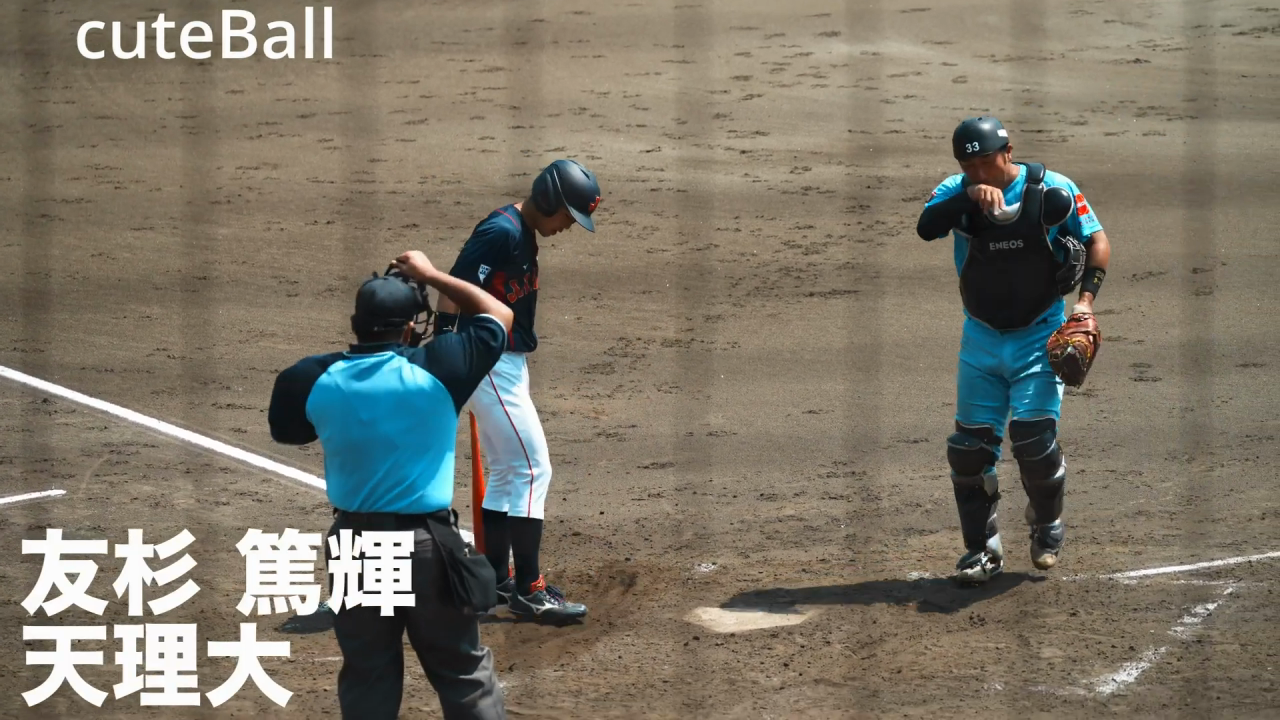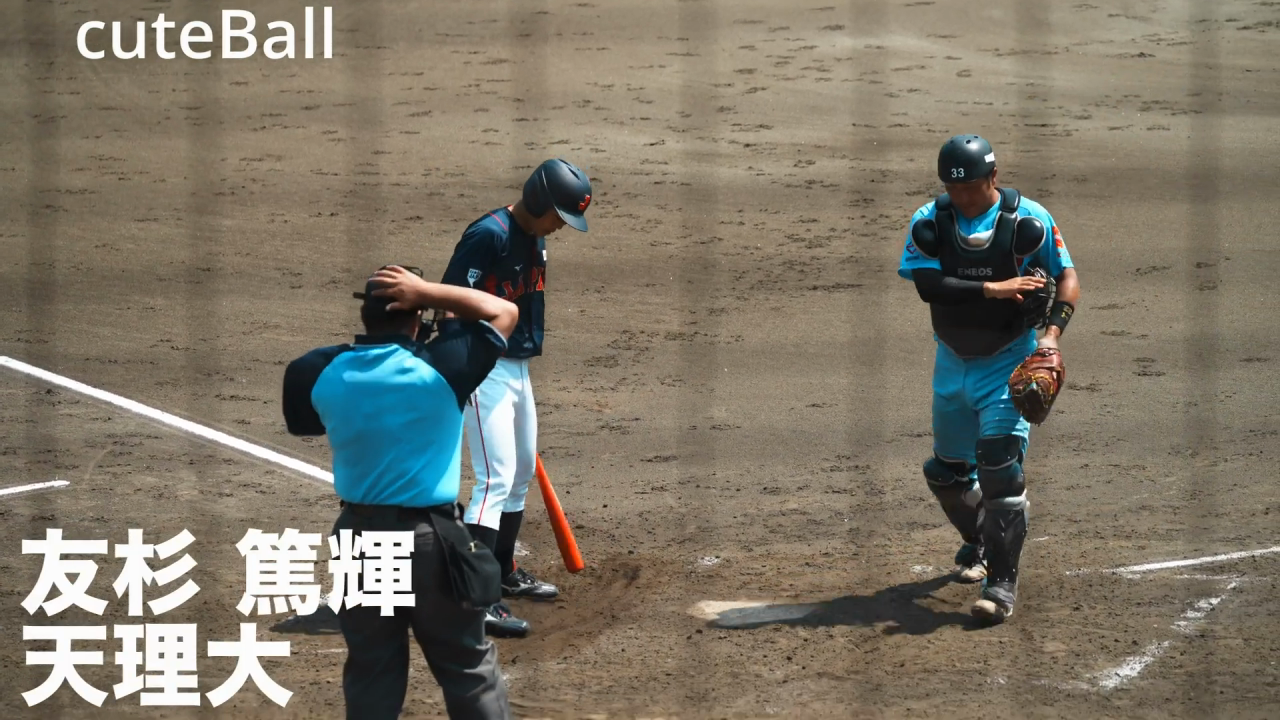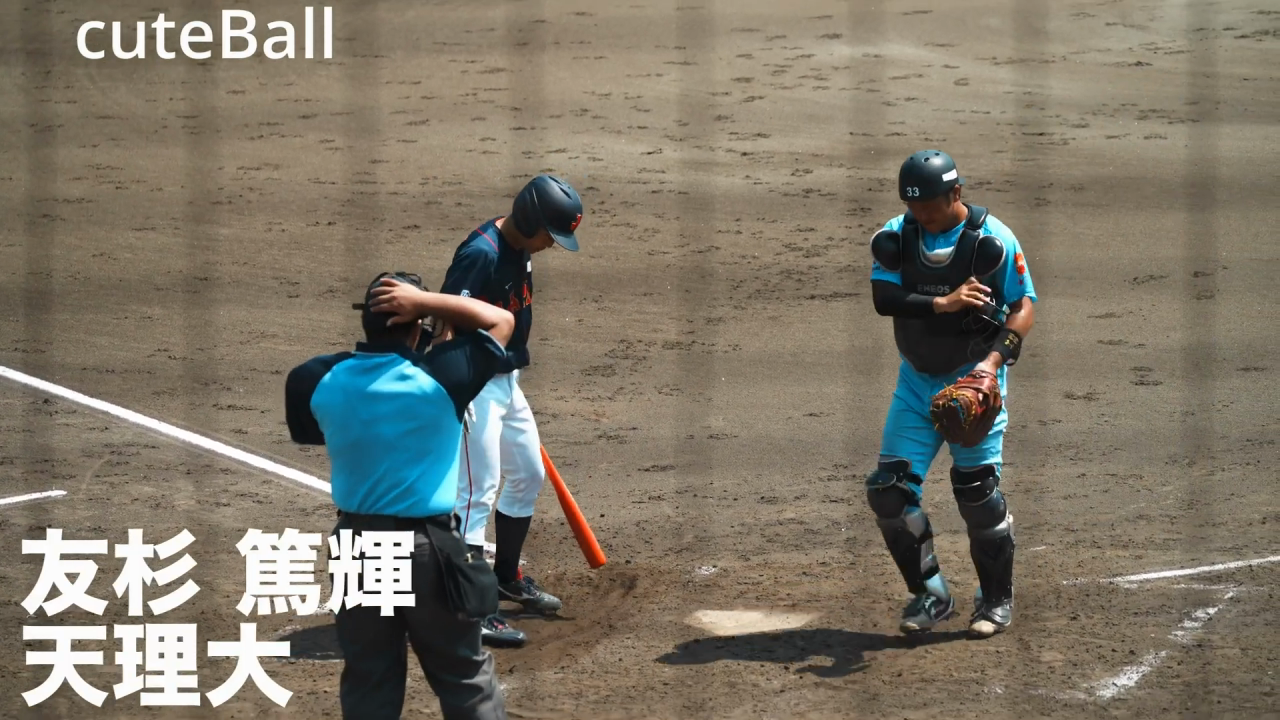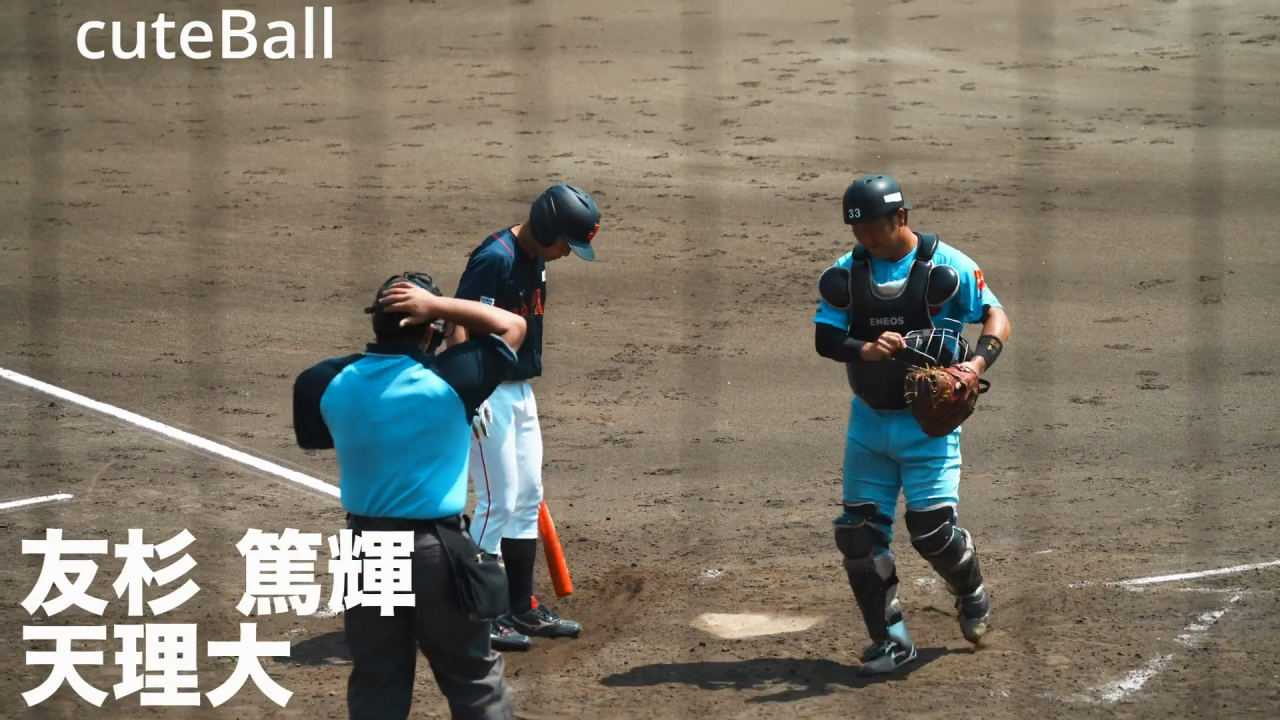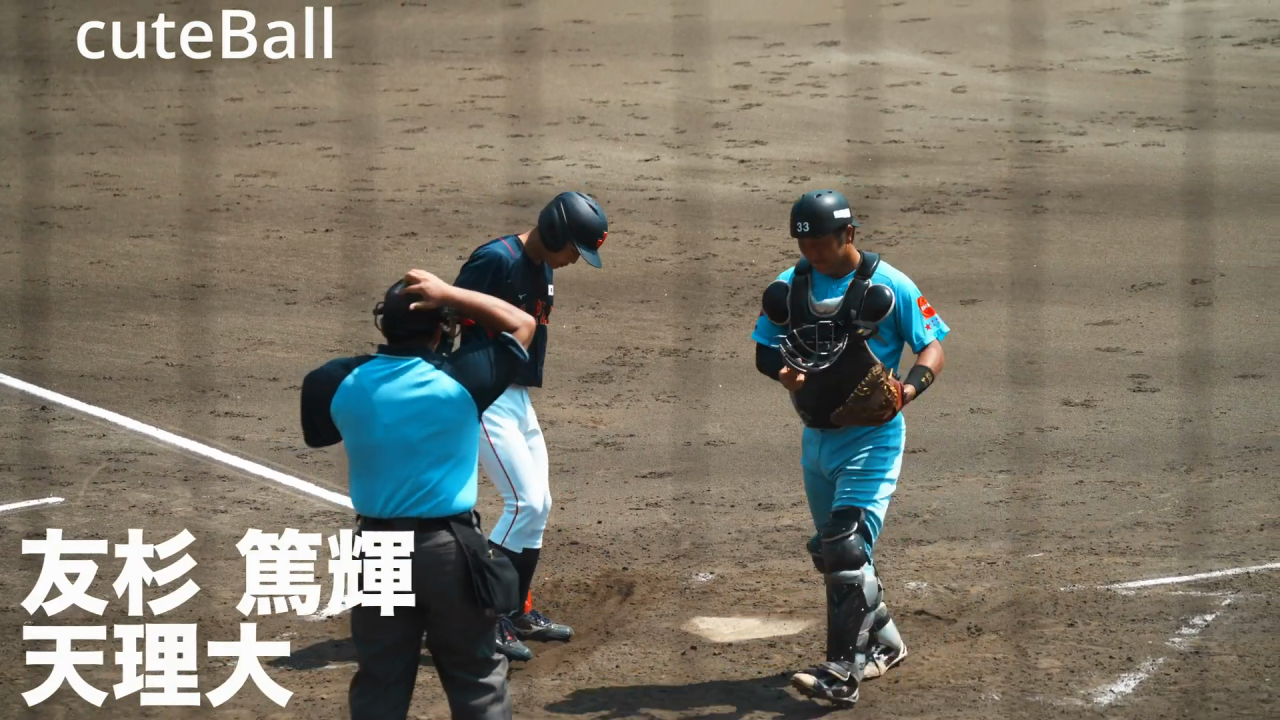
dt=0.3s
person 1, frame 1
left shoulder: (1054, 190)
right shoulder: (957, 193)
left elbow: (1097, 241)
right elbow: (926, 228)
left wrist: (1087, 298)
right wrist: (972, 194)
left hip: (1039, 337)
right hip: (981, 339)
left knee: (1034, 444)
right knee: (972, 448)
left ankle: (1048, 525)
right ankle: (983, 548)
person 1, frame 2
left shoulder: (1030, 218)
right shoulder: (928, 220)
left elbow: (1066, 276)
right elbow: (924, 283)
left wrist: (1053, 333)
right wrist: (989, 289)
left hip: (1008, 364)
right hip: (952, 365)
left knee: (1001, 467)
right knee: (949, 474)
left ankle: (1001, 586)
right ankle: (978, 541)
person 1, frame 3
left shoulder: (993, 238)
right shoulder: (896, 235)
left elbow: (1022, 308)
right elbow: (883, 299)
left wrist: (994, 361)
right wrist: (942, 303)
right hip: (916, 382)
left knee: (978, 493)
right knee: (890, 490)
left ankle: (997, 600)
right ankle: (929, 595)
person 1, frame 4
left shoulder: (946, 265)
right shoulder: (846, 271)
left elbow: (996, 318)
right elbow: (825, 339)
left wrist: (978, 362)
right wrist: (865, 349)
right hip: (869, 420)
left knee: (931, 527)
right knee: (859, 532)
left ankle: (970, 593)
right ankle: (892, 640)
person 1, frame 5
left shoulder: (890, 286)
right shoulder: (789, 285)
left elbow: (933, 349)
right elbow: (764, 350)
left wrist: (909, 387)
right wrist: (783, 371)
left hip: (872, 439)
right hip: (817, 439)
left knee: (846, 546)
right knee: (833, 555)
left ankle: (842, 670)
right ankle: (883, 641)
person 2, frame 1
left shoulder: (523, 231)
right shoulder: (502, 231)
left hip: (504, 364)
right hip: (494, 367)
left knee: (506, 472)
right knee: (532, 471)
left ankle: (501, 580)
right ankle: (531, 590)
person 2, frame 2
left shoulder: (534, 236)
right shoulder: (488, 233)
left hip: (519, 369)
right hip: (486, 372)
left knee: (521, 473)
right knee: (496, 479)
left ankle: (503, 572)
person 2, frame 3
left shoulder: (520, 247)
right shoulder: (480, 252)
right elbow: (447, 320)
left hip: (507, 380)
right hip: (476, 386)
left knee: (527, 475)
right knee: (478, 496)
left ankle: (508, 576)
person 2, frame 4
left shoulder: (535, 258)
right shoulder: (494, 257)
right elbow: (459, 328)
left hip: (521, 390)
right hip: (488, 393)
left knee: (527, 498)
right knee: (498, 503)
left ankle: (522, 609)
person 2, frame 5
left shoulder: (544, 268)
right shoulder: (496, 257)
left hip: (519, 398)
left knee: (538, 506)
right knee: (525, 502)
left ankle: (517, 613)
person 3, frame 1
left shoulder: (311, 380)
right shoulder: (437, 370)
left elbow: (286, 432)
right elbow: (500, 317)
right wrist: (435, 277)
right hip: (426, 546)
left knee: (366, 672)
right knee: (463, 670)
person 3, frame 2
left shoulder: (318, 372)
right shoulder: (440, 366)
left elbow: (302, 424)
right elbow: (504, 312)
right wrist: (426, 291)
left hip: (359, 535)
right hip: (431, 538)
left knee: (370, 664)
right knee: (466, 662)
person 3, frame 3
left shoulder: (320, 380)
right shoulder: (440, 377)
right elbow: (501, 321)
right wrist: (425, 301)
right hip: (428, 548)
left knee: (368, 676)
right knee: (463, 674)
person 3, frame 4
left shoulder: (330, 382)
right shoulder: (450, 379)
left elbow: (313, 438)
right elbow: (513, 327)
right wrist: (438, 305)
right hip: (437, 549)
left knee: (376, 679)
right knee: (473, 677)
person 3, frame 5
left shoulder: (338, 382)
right shoulder: (462, 380)
left elbow: (318, 435)
right elbow: (522, 324)
right wrist: (448, 294)
right hip: (449, 548)
left knee: (380, 679)
right knee: (476, 676)
